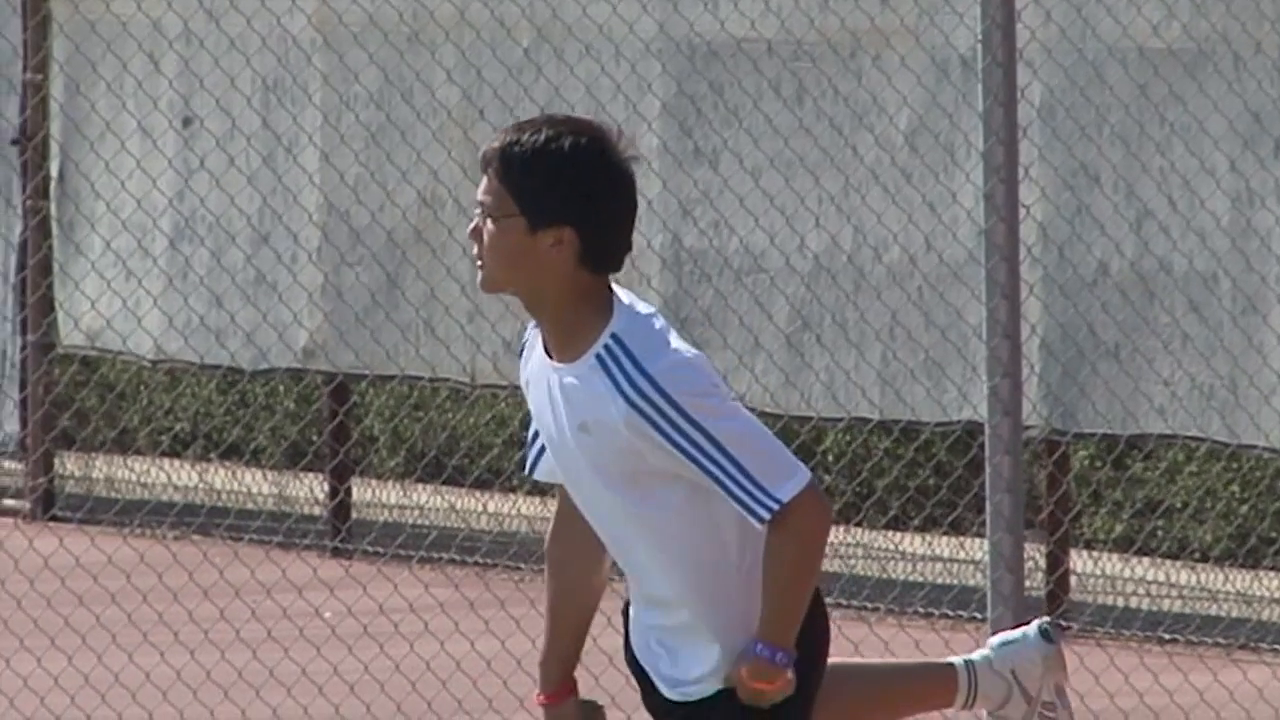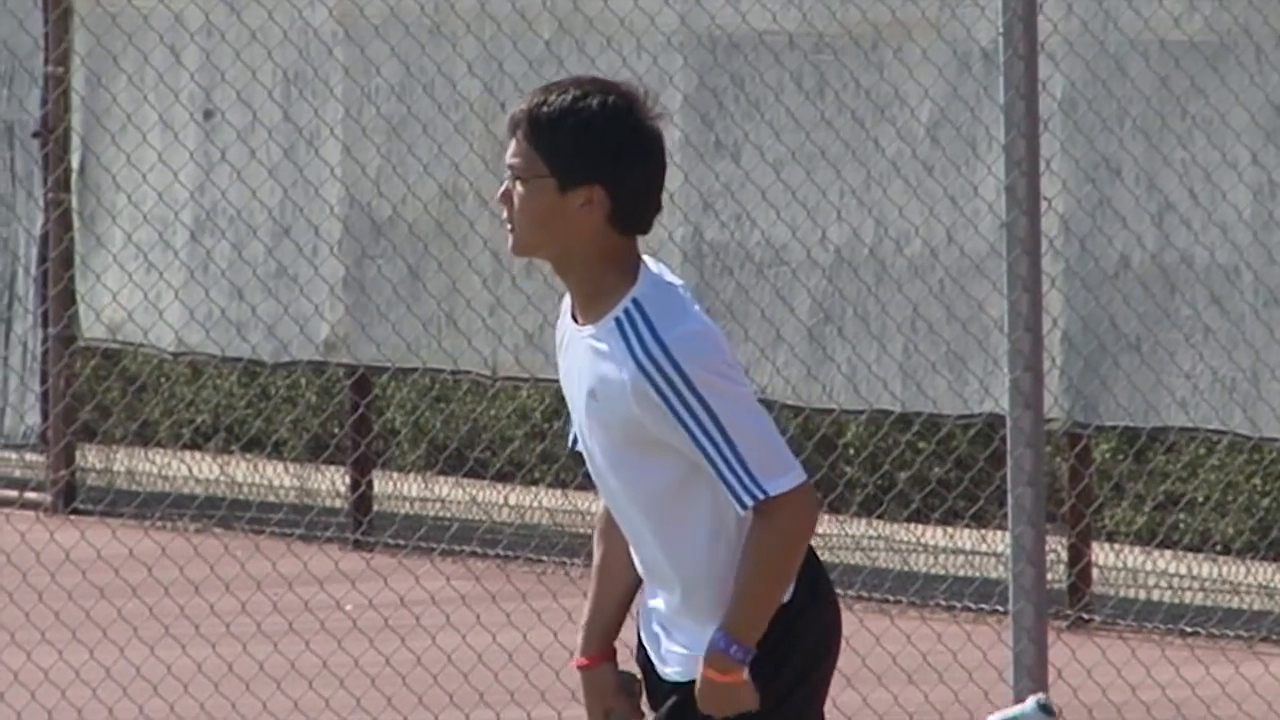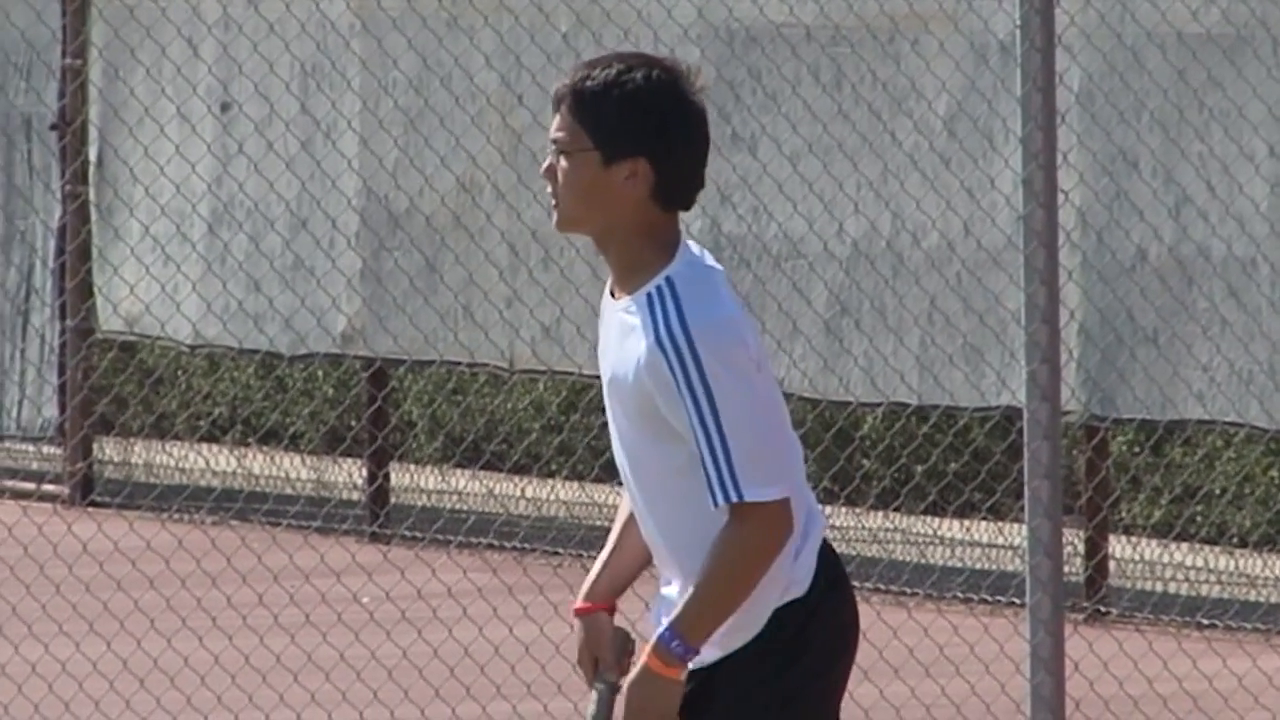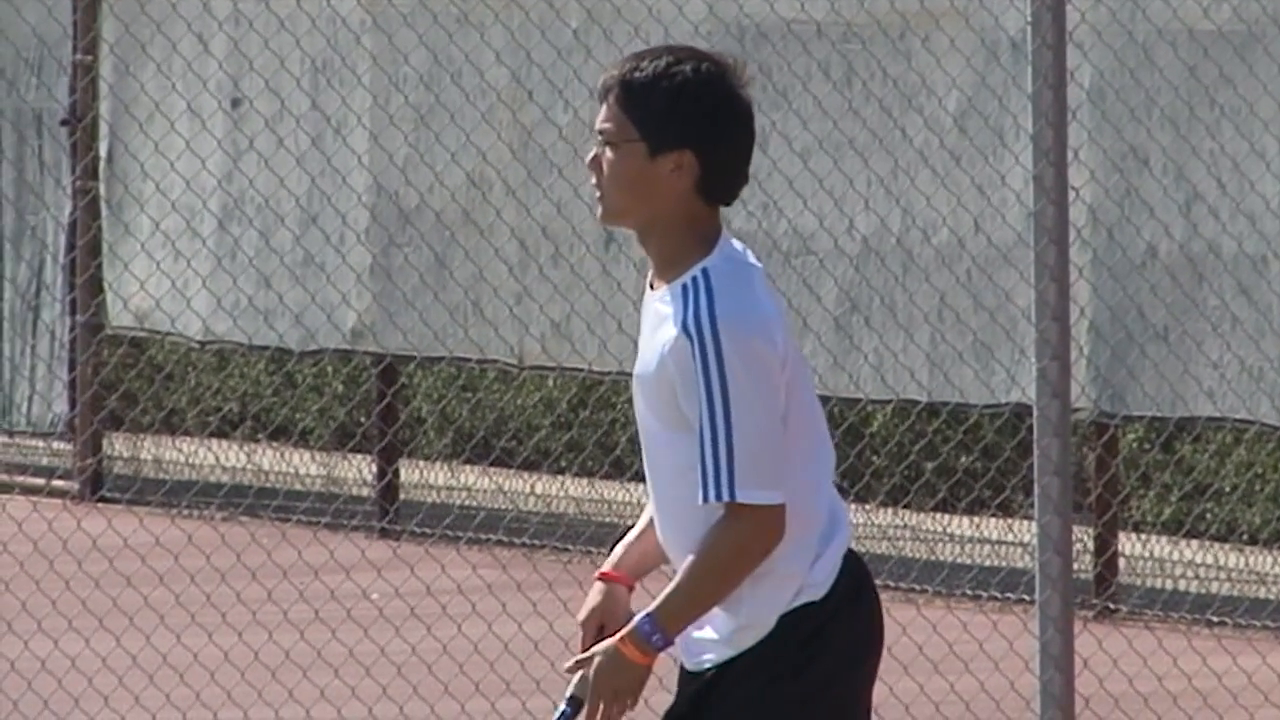
dt=0.4s
person 1, frame 1
left shoulder: (646, 377)
right shoulder: (544, 350)
left elbow: (801, 511)
right elbow: (582, 516)
left wrist: (768, 659)
left hip: (737, 656)
person 1, frame 2
left shoulder: (660, 347)
right shoulder: (581, 320)
left elbow: (788, 506)
left wrist: (728, 659)
right wrist: (595, 648)
left hip: (759, 637)
right hip: (679, 629)
person 1, frame 3
left shoulder: (686, 326)
right shoulder: (630, 296)
left elbow: (762, 517)
left wrist: (665, 656)
right wrist: (599, 596)
left hip: (770, 635)
right hip: (721, 625)
person 1, frame 4
left shoulder: (716, 319)
right shoulder: (677, 291)
left elbow: (754, 520)
left wrist: (640, 643)
right wrist: (619, 574)
left hip: (788, 638)
right hip: (766, 628)
